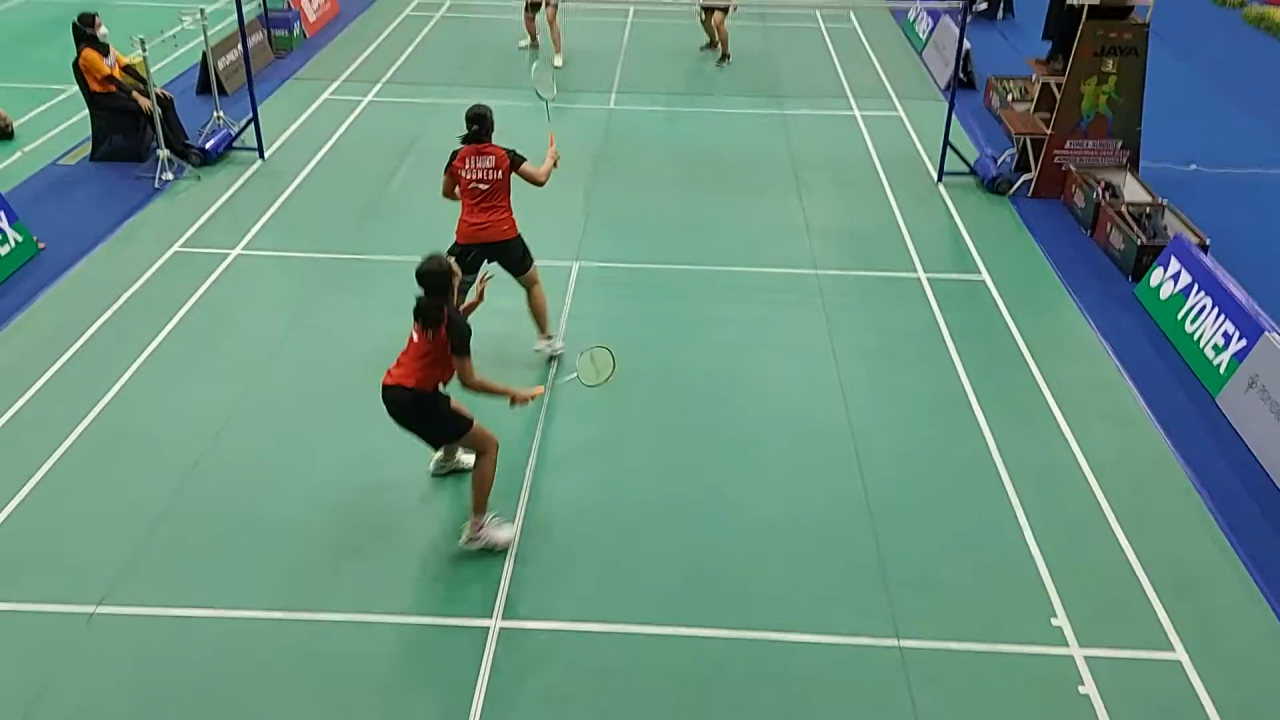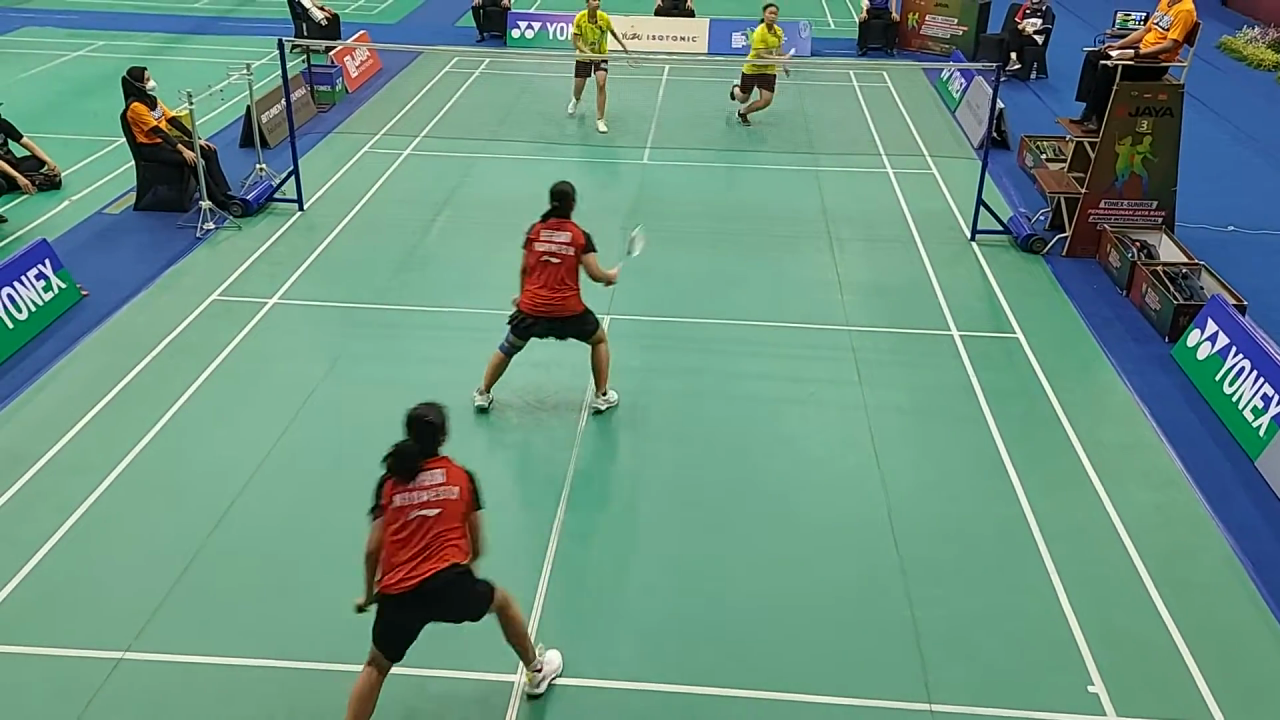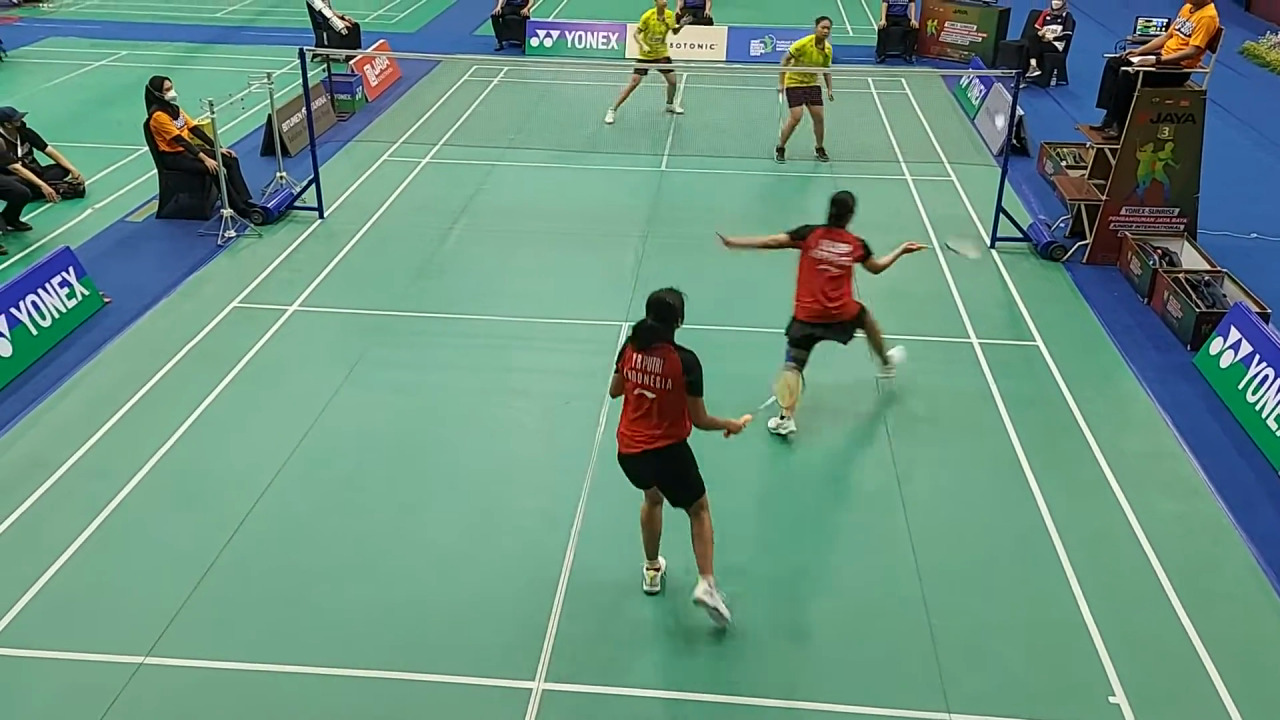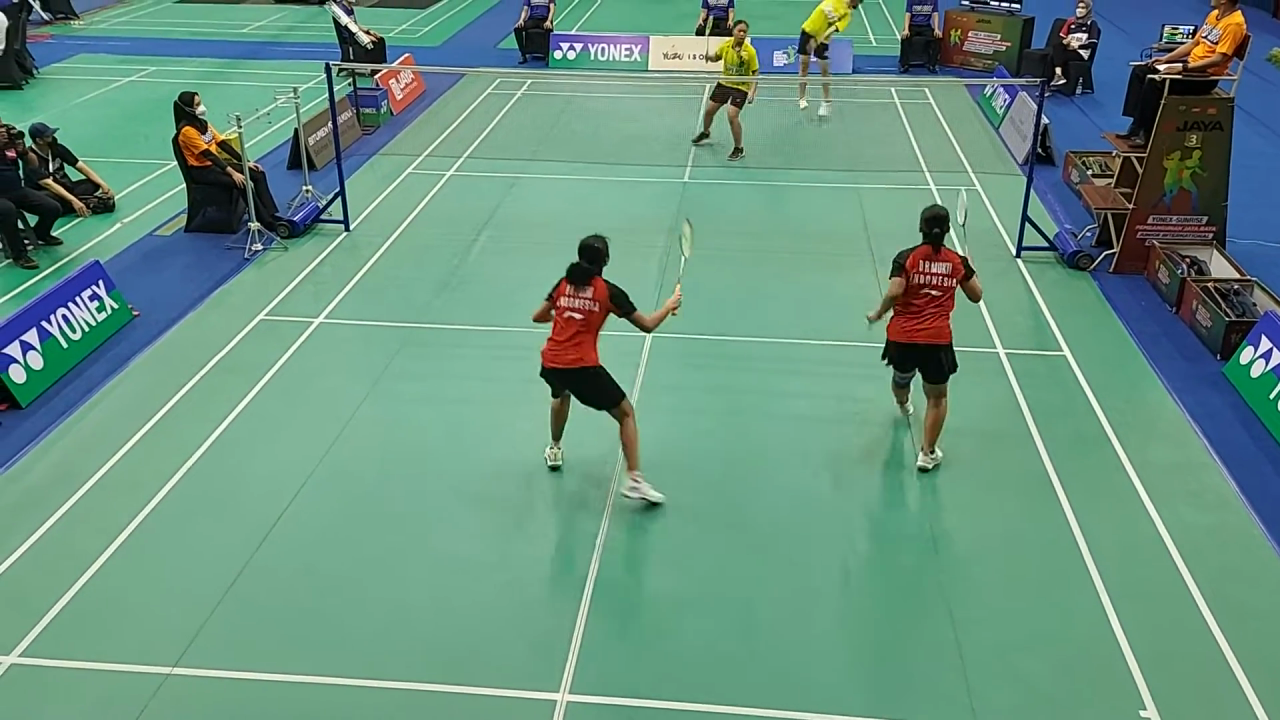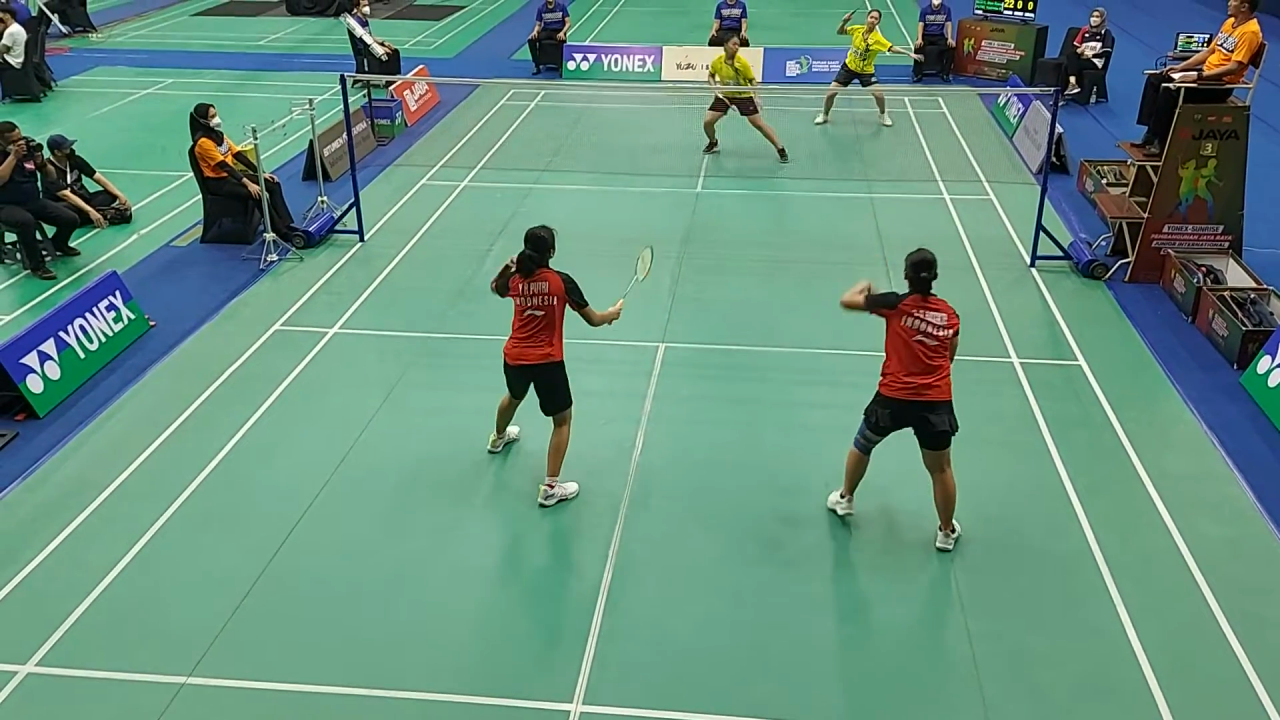
dt=1s
person 1, frame 1
left shoulder: (427, 308)
right shoulder: (455, 324)
right elbow: (468, 381)
left wrist: (474, 302)
right wrist: (513, 393)
left hip: (396, 391)
right hip: (416, 397)
left knee: (458, 416)
right knee: (488, 445)
left ankle: (446, 457)
right ankle: (477, 529)
person 1, frame 2
left shoulder: (389, 483)
right shoulder: (461, 477)
left elbow: (374, 549)
right elbow: (477, 545)
left wrist: (369, 592)
right wrist: (467, 566)
left hip: (399, 591)
right hip: (449, 580)
left knee: (376, 666)
right knee: (502, 602)
right ankle: (536, 671)
person 1, frame 3
left shoulder: (630, 346)
right shoulder: (685, 361)
left elbow: (614, 391)
right elbow: (699, 419)
right wrist: (731, 424)
left hip: (628, 449)
right hip: (667, 449)
left knee: (653, 498)
right knee: (699, 510)
left ankle: (651, 571)
right ankle: (706, 584)
person 1, frame 4
left shoulder: (563, 284)
right shoulder: (609, 291)
left elbow: (538, 317)
right elbow: (647, 325)
right wrist: (670, 305)
left hip: (551, 362)
right hip: (583, 366)
left knee: (560, 396)
right knee: (626, 413)
left ankle: (555, 450)
right ankle: (634, 481)
person 1, frame 5
left shoulder: (513, 280)
right shoulder: (562, 282)
left elbow: (495, 288)
right elbow: (593, 320)
left wrist: (505, 269)
right wrist: (613, 313)
left hip: (514, 358)
right hip: (547, 362)
left knee: (513, 398)
right knee: (563, 420)
left ankle: (498, 438)
right ankle: (550, 487)
person 2, frame 1
left shoulder: (457, 157)
right shoulder: (505, 156)
left elbow: (448, 192)
right elbow: (540, 178)
right wrist: (550, 158)
left hip: (467, 237)
right hip: (502, 236)
left knee: (460, 289)
right knee: (532, 283)
right ankle: (546, 339)
person 2, frame 2
left shoulder: (535, 230)
right shoulder: (580, 236)
left elbow: (525, 268)
right elbow: (595, 274)
left wrist: (522, 294)
right wrist: (611, 276)
left hip: (532, 307)
right hip: (568, 310)
left knee: (507, 349)
right knee: (600, 341)
left ankle: (483, 394)
right ankle: (602, 396)
person 2, frame 3
left shoulder: (809, 234)
right shoulder: (856, 244)
left elbow: (772, 241)
right elbow: (876, 267)
left wrist: (735, 242)
right wrist: (901, 251)
left hip: (807, 314)
right hip: (842, 314)
left knee: (793, 365)
right knee: (865, 318)
left ankle: (786, 419)
right ankle: (886, 363)
person 2, frame 4
left shoulder: (906, 258)
right shoulder: (958, 262)
left elbow: (893, 294)
right elbow: (976, 296)
left wrist: (877, 314)
right wrist: (967, 272)
left hip: (901, 337)
right hip: (937, 341)
left knee: (900, 379)
right knee: (937, 397)
left ankle: (903, 406)
right ankle: (927, 453)
person 2, frame 5
left shoulder: (895, 304)
right shoulder: (950, 315)
left elbow: (848, 300)
right elbow: (950, 356)
left wrist: (863, 288)
left hip: (894, 397)
right hip: (937, 400)
left knee: (862, 445)
right knee: (941, 468)
left ankle: (845, 499)
right ankle: (947, 532)
